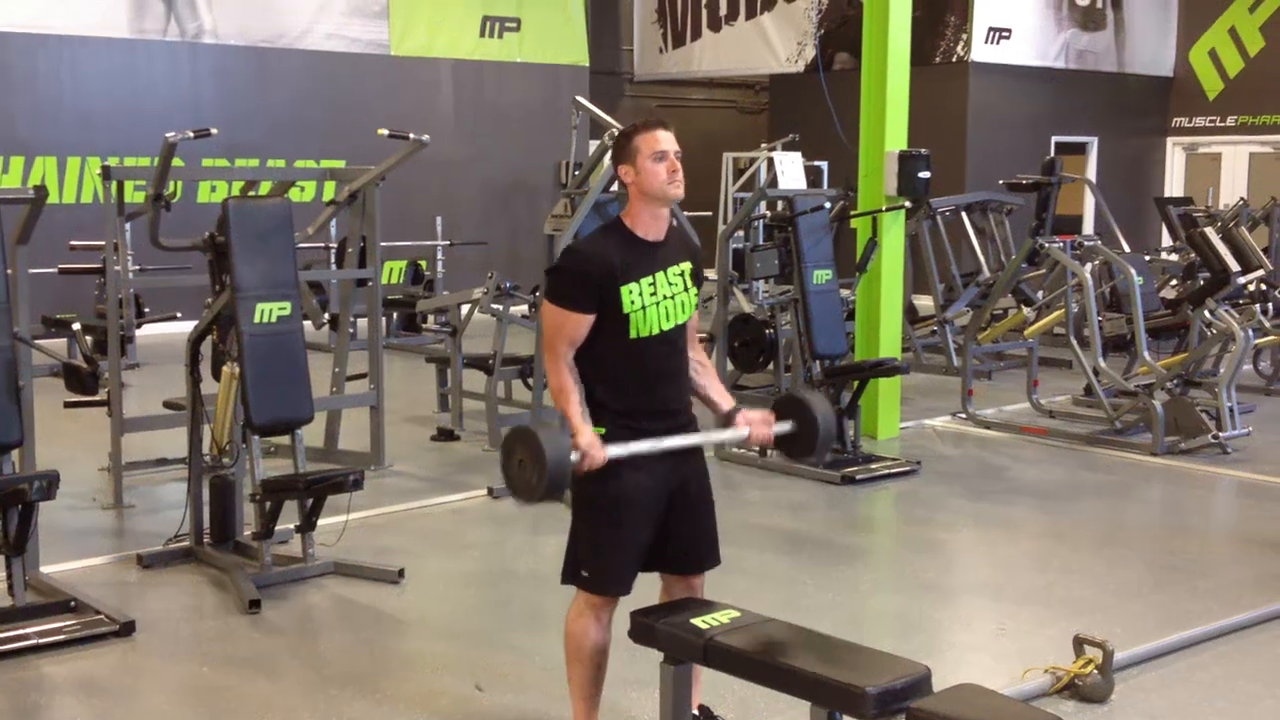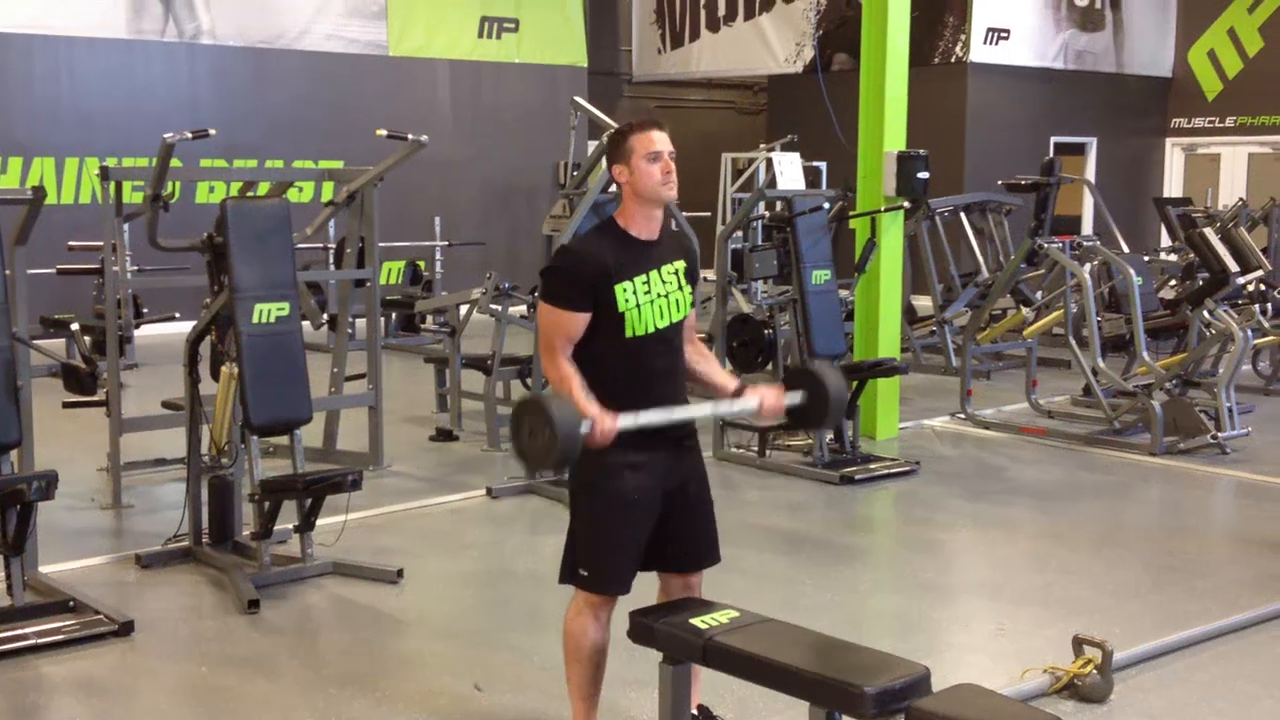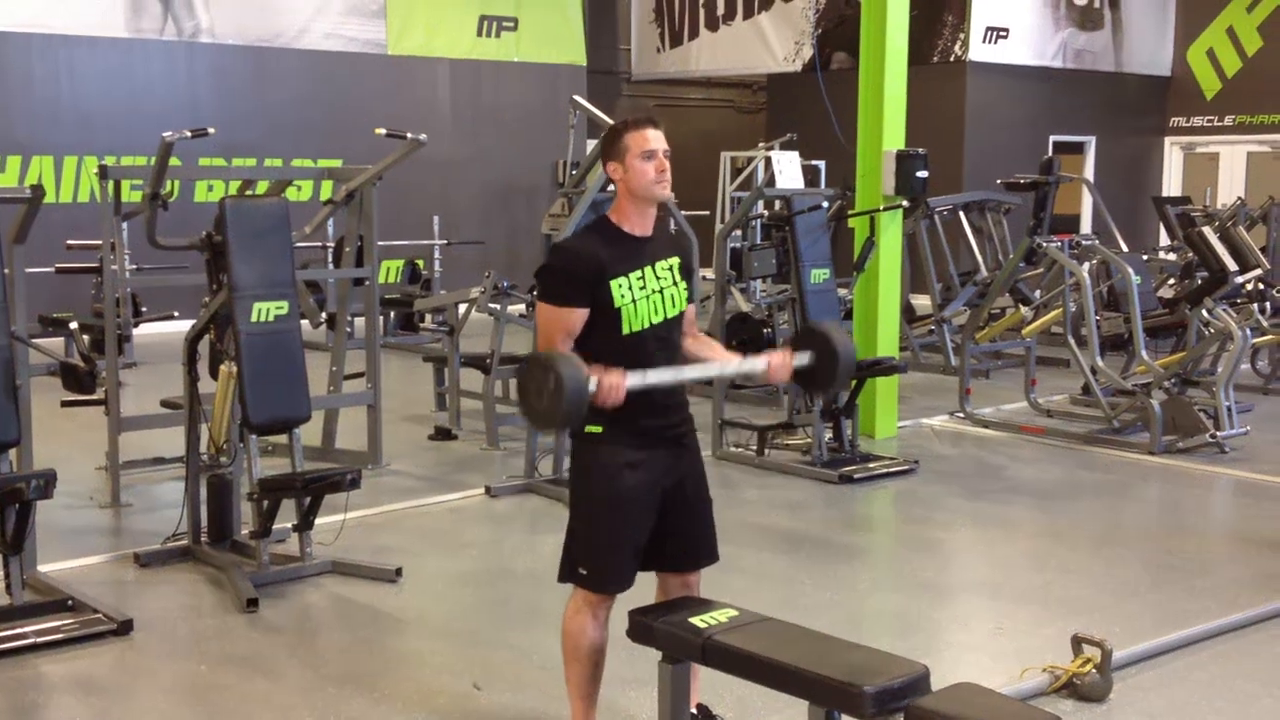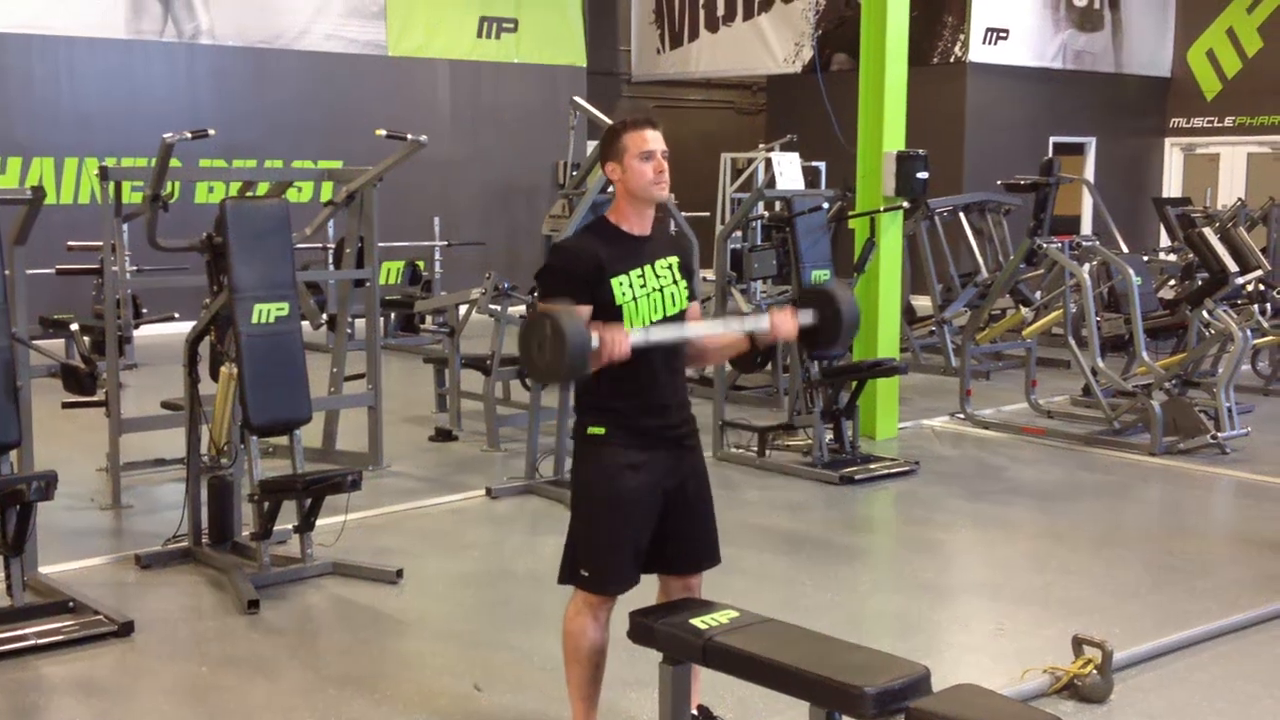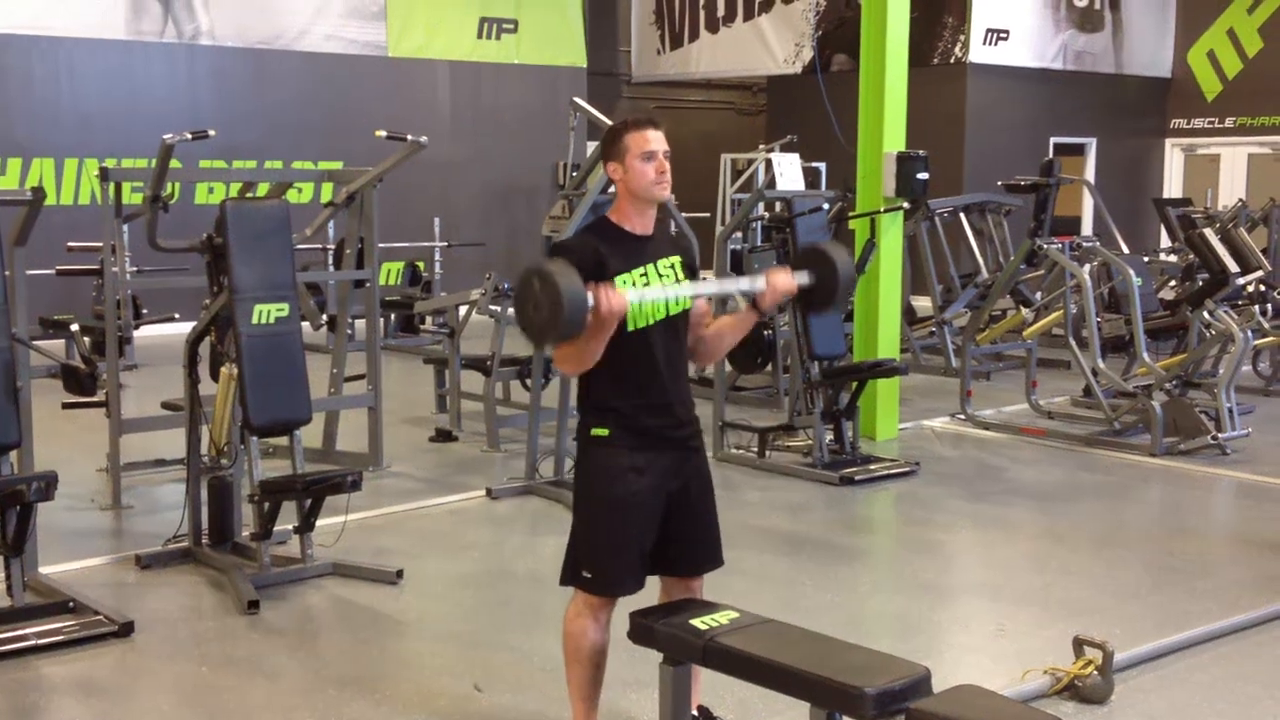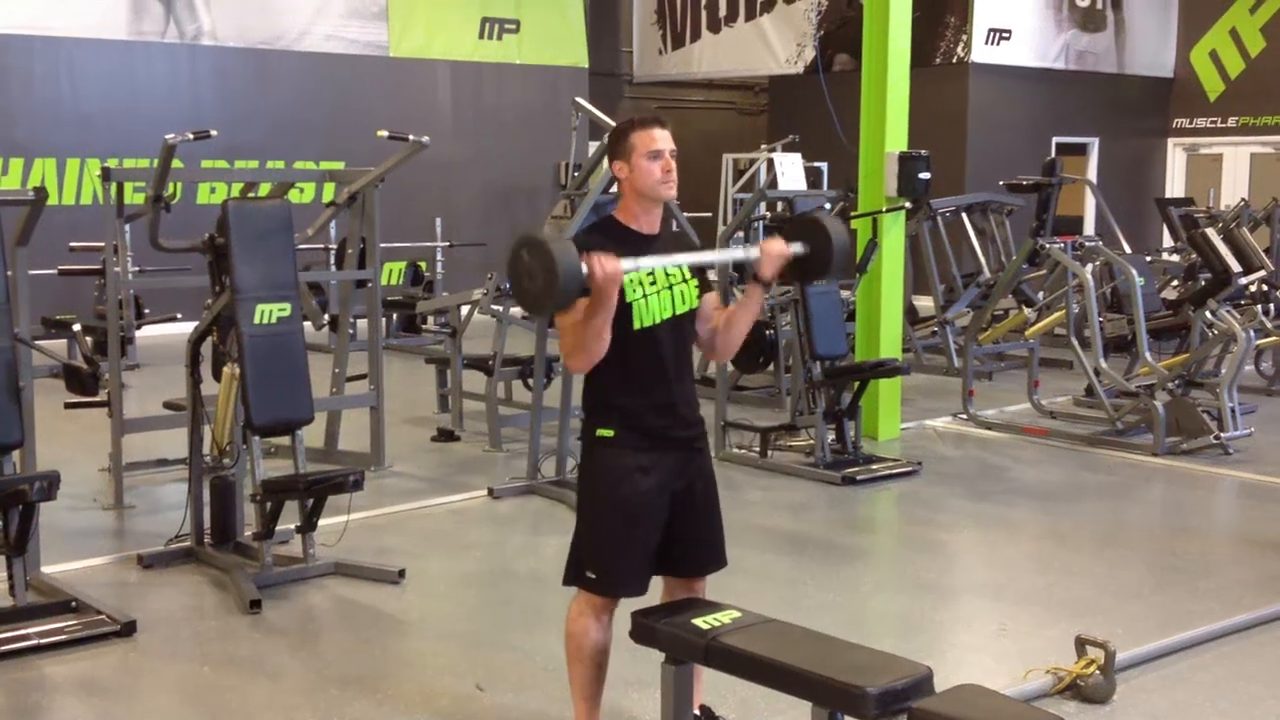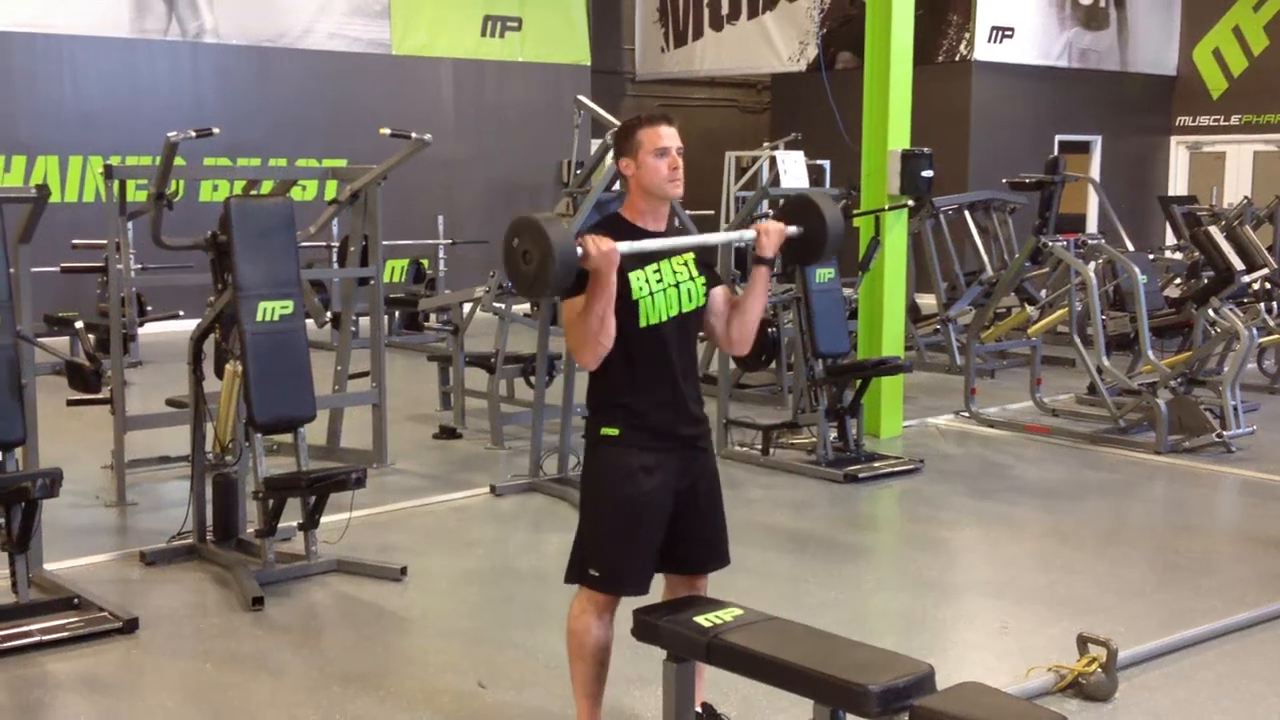
dt=0.1s
person 1, frame 1
left shoulder: (685, 250)
right shoulder: (590, 259)
right elbow: (558, 357)
left wrist: (733, 409)
right wrist: (581, 433)
left hip: (678, 441)
right hip: (615, 449)
left knee: (687, 578)
right knee: (599, 592)
person 1, frame 2
left shoulder: (681, 249)
right shoulder: (585, 258)
right elbow: (555, 354)
left wrist: (739, 389)
right wrist: (590, 411)
left hip: (676, 439)
right hip: (615, 448)
left knee: (686, 577)
right knee: (597, 591)
person 1, frame 3
left shoulder: (675, 249)
right shoulder: (579, 256)
right elbow: (552, 351)
left wrist: (748, 364)
right wrist: (594, 381)
left hip: (676, 438)
right hip: (611, 445)
left knee: (684, 576)
right knee: (596, 590)
person 1, frame 4
left shoulder: (675, 249)
right shoulder: (579, 256)
left wrist: (756, 336)
right wrist: (599, 347)
left hip: (679, 439)
right hip: (612, 446)
left knee: (686, 578)
right knee: (596, 592)
person 1, frame 5
left shoulder: (678, 248)
right shoulder: (584, 255)
left elbow: (702, 347)
right elbow: (570, 362)
left wrist: (757, 305)
right wrist: (605, 317)
left hip: (681, 440)
right hip: (615, 448)
left knee: (686, 580)
right knee: (597, 592)
person 1, frame 6
left shoulder: (684, 248)
right shoulder: (588, 250)
left elbow: (717, 344)
right elbow: (578, 357)
left wrist: (760, 281)
right wrist: (602, 289)
left hip: (686, 440)
right hip: (620, 448)
left knee: (689, 580)
right knee: (600, 592)
person 1, frame 7
left shoulder: (693, 245)
right shoulder: (593, 246)
left elbow: (736, 340)
right elbow: (589, 354)
left wrist: (762, 264)
right wrist: (604, 275)
left hip: (690, 439)
right hip: (624, 446)
left knee: (692, 578)
right knee: (602, 590)
